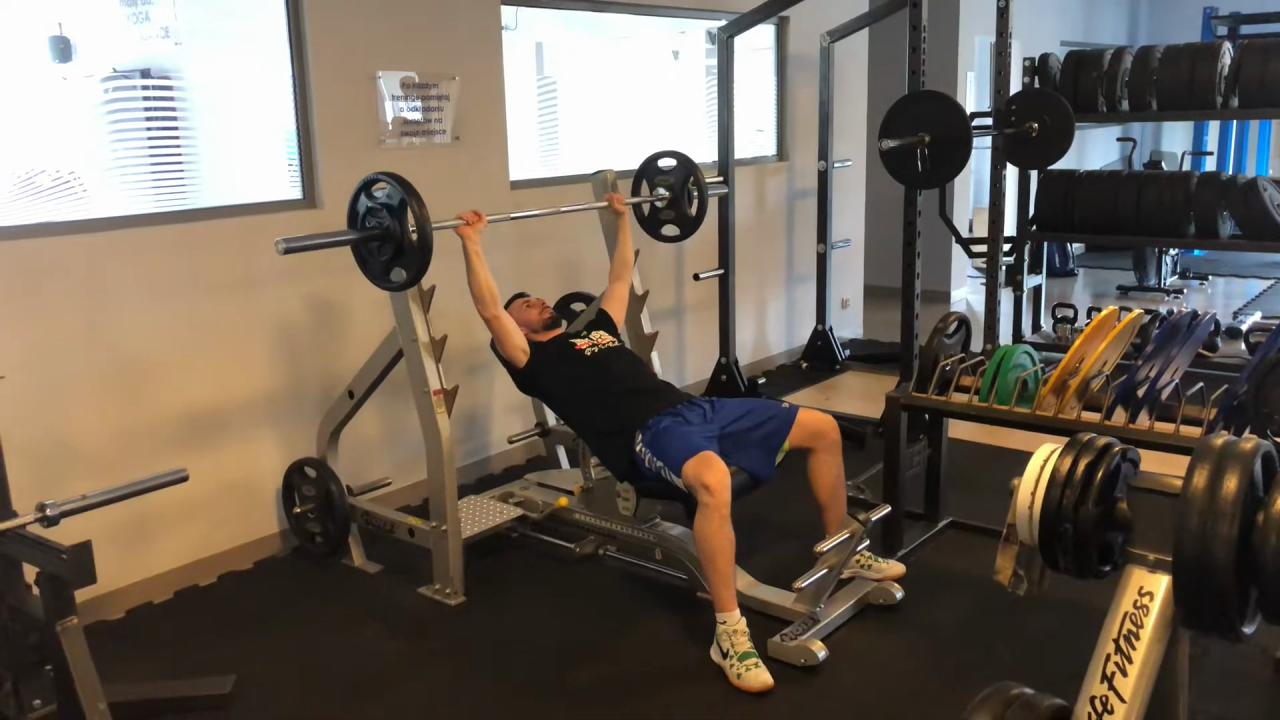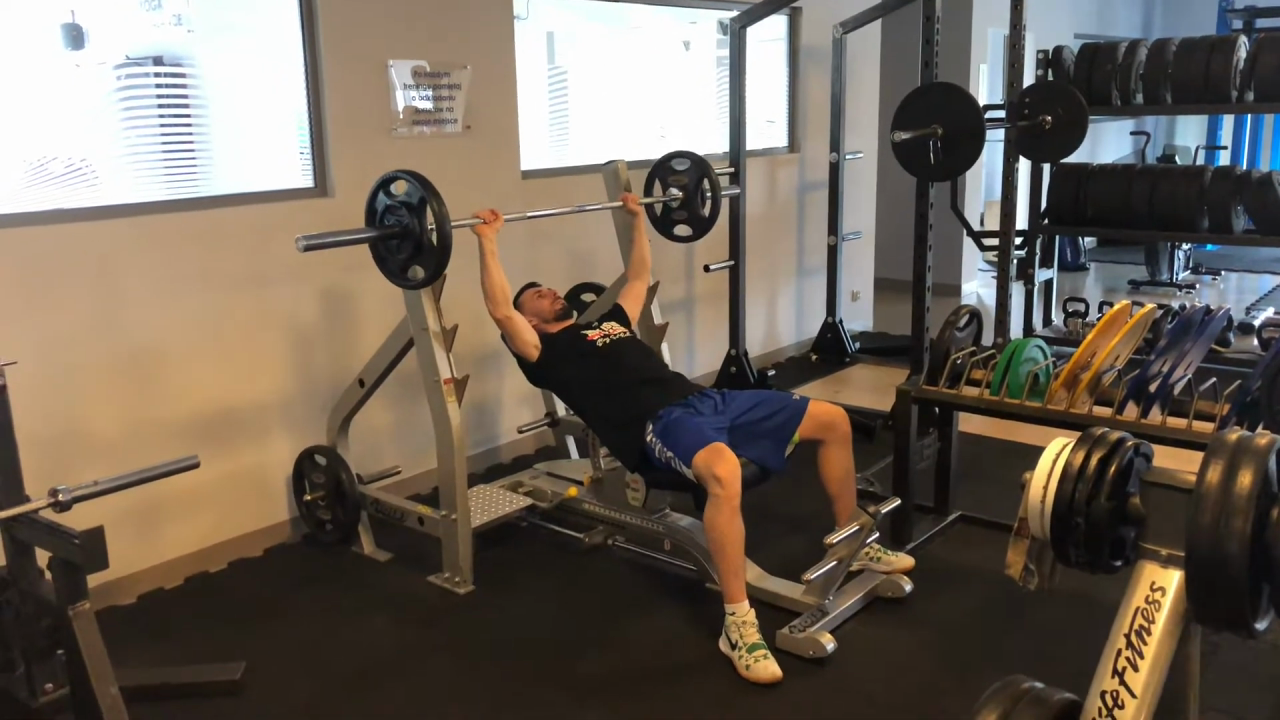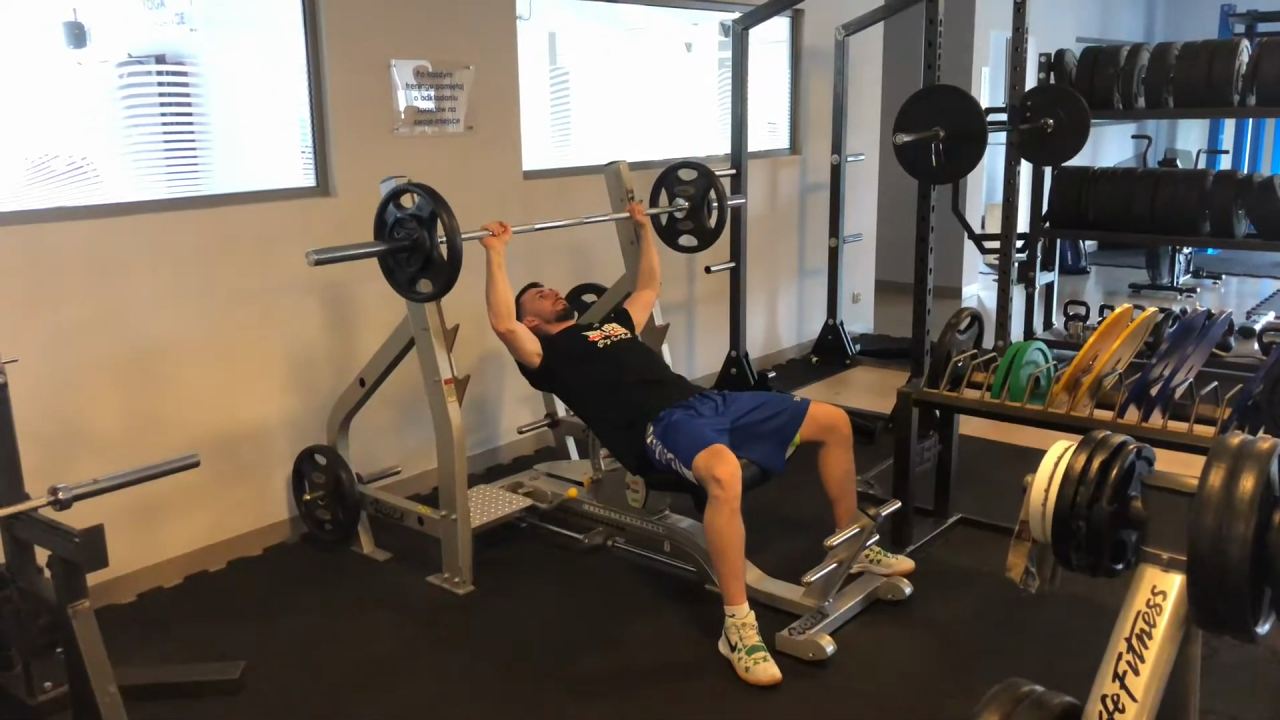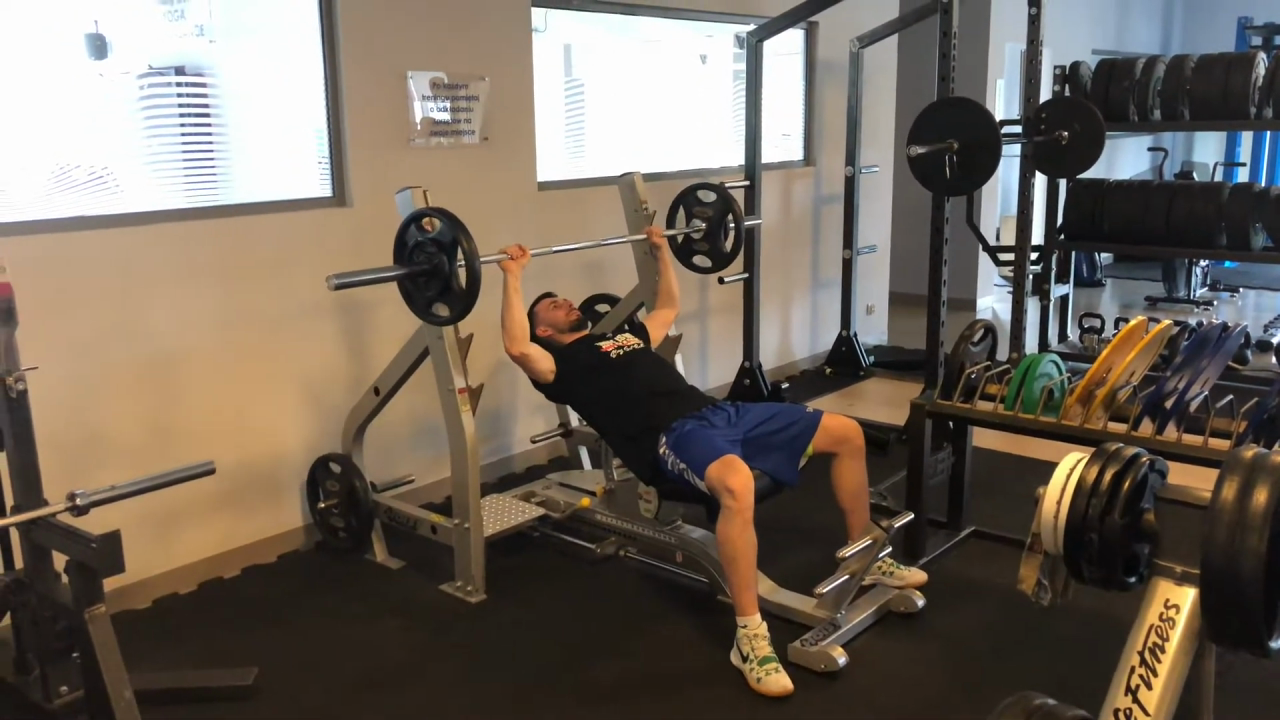
dt=1s
person 1, frame 1
left shoulder: (596, 330)
right shoulder: (533, 359)
left elbow: (621, 278)
right elbow: (490, 310)
left wrist: (623, 219)
right wrist: (471, 242)
left hip: (695, 408)
right hip: (649, 432)
left knee: (824, 429)
right knee: (713, 482)
left ankle: (844, 554)
right ankle: (729, 633)
person 1, frame 2
left shoulder: (608, 321)
right shoulder: (544, 350)
left elbow: (639, 277)
right elbow: (501, 310)
left wrist: (637, 219)
right wrist: (488, 241)
left hip: (704, 400)
right hip: (659, 423)
left knee: (833, 421)
right knee: (724, 473)
right ankle: (738, 625)
person 1, frame 3
left shoulder: (610, 324)
right shoulder: (546, 352)
left elbow: (648, 287)
right elbow: (502, 324)
left wrist: (644, 229)
right wrist: (496, 253)
left hip: (704, 400)
right hip: (660, 425)
left knee: (834, 423)
right knee: (724, 475)
right ankle: (738, 627)
person 1, frame 4
left shoulder: (625, 336)
right shoulder: (561, 362)
left elbow: (668, 307)
right elbow: (517, 347)
left wrist: (661, 251)
right wrist: (513, 276)
left hip: (718, 412)
right hip: (671, 435)
left knee: (847, 434)
right knee: (736, 485)
right ankle: (750, 639)
